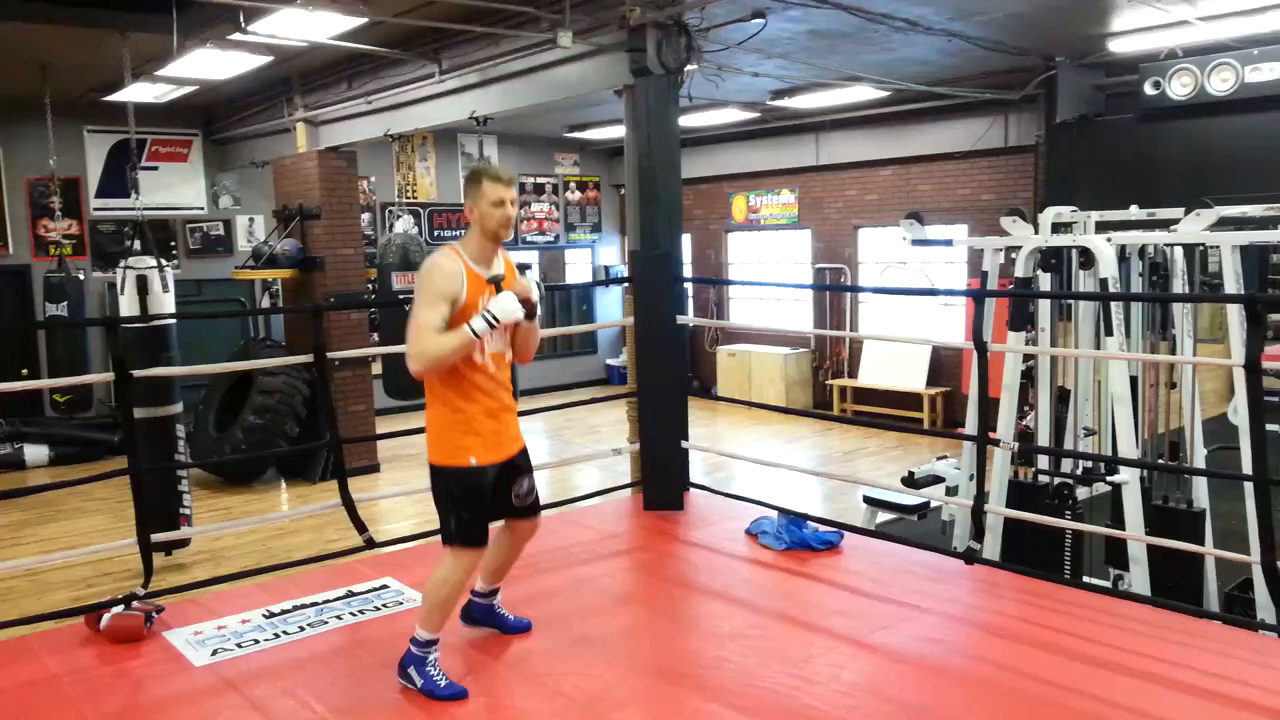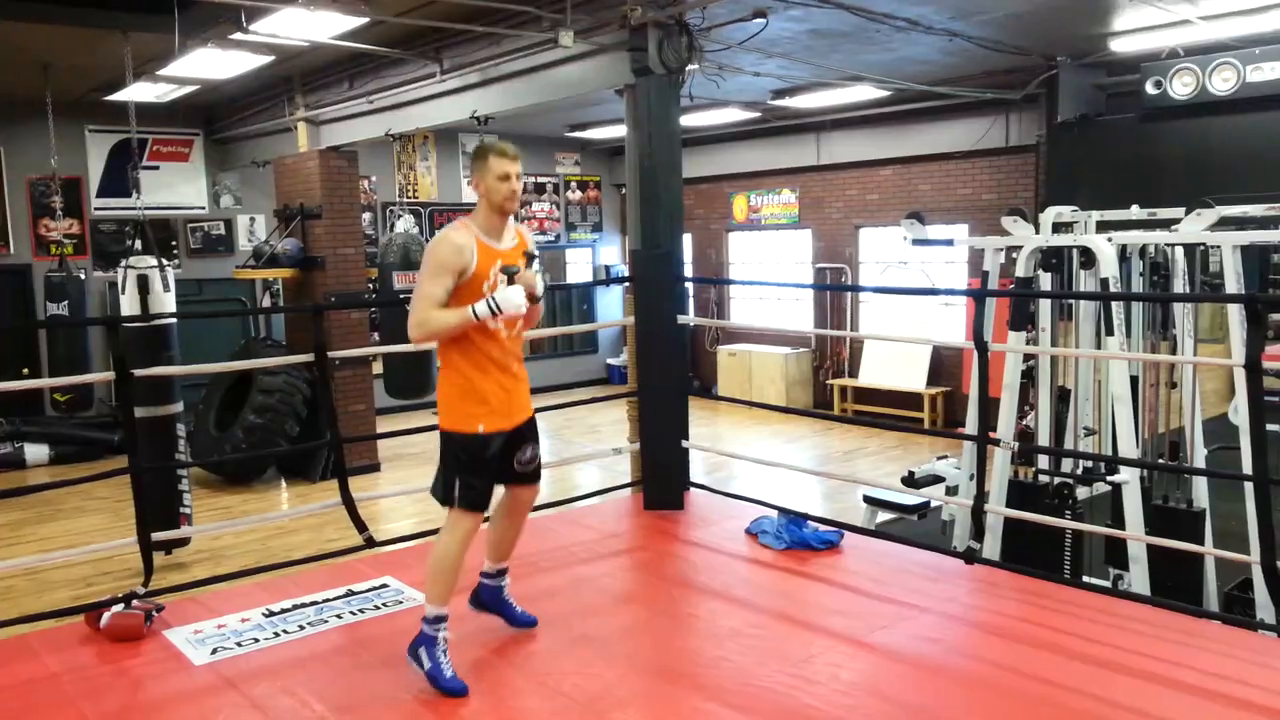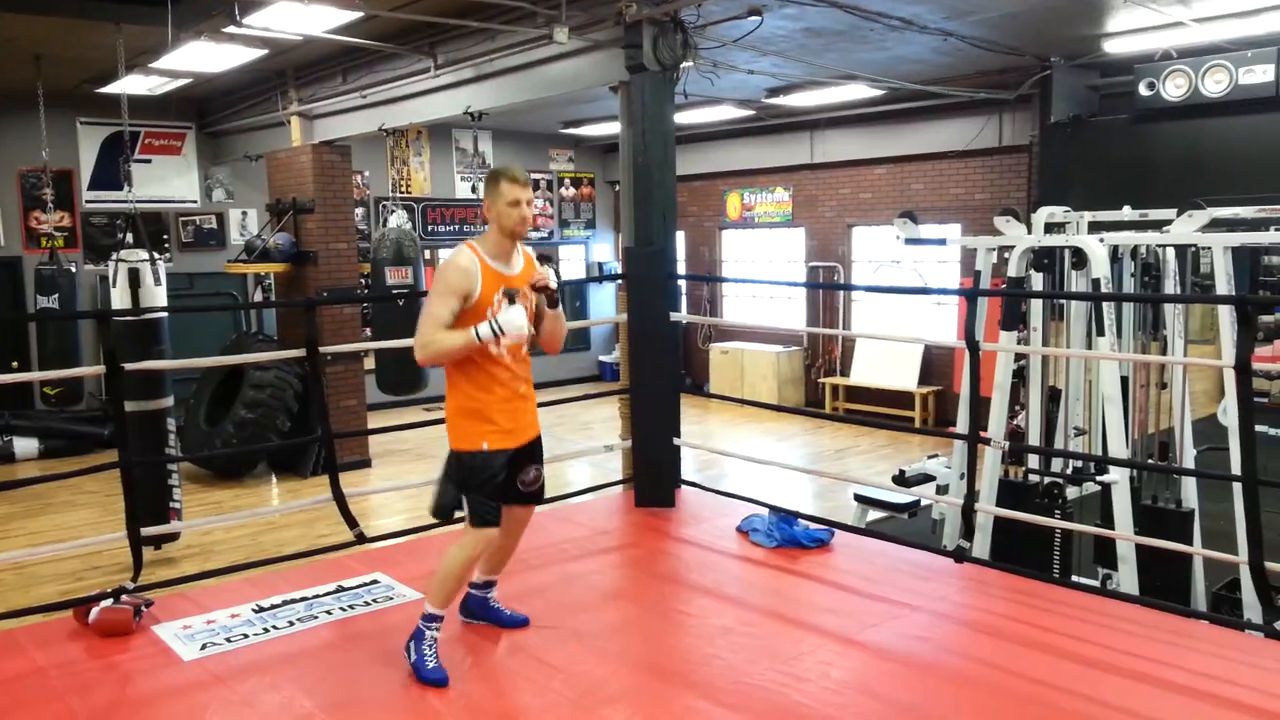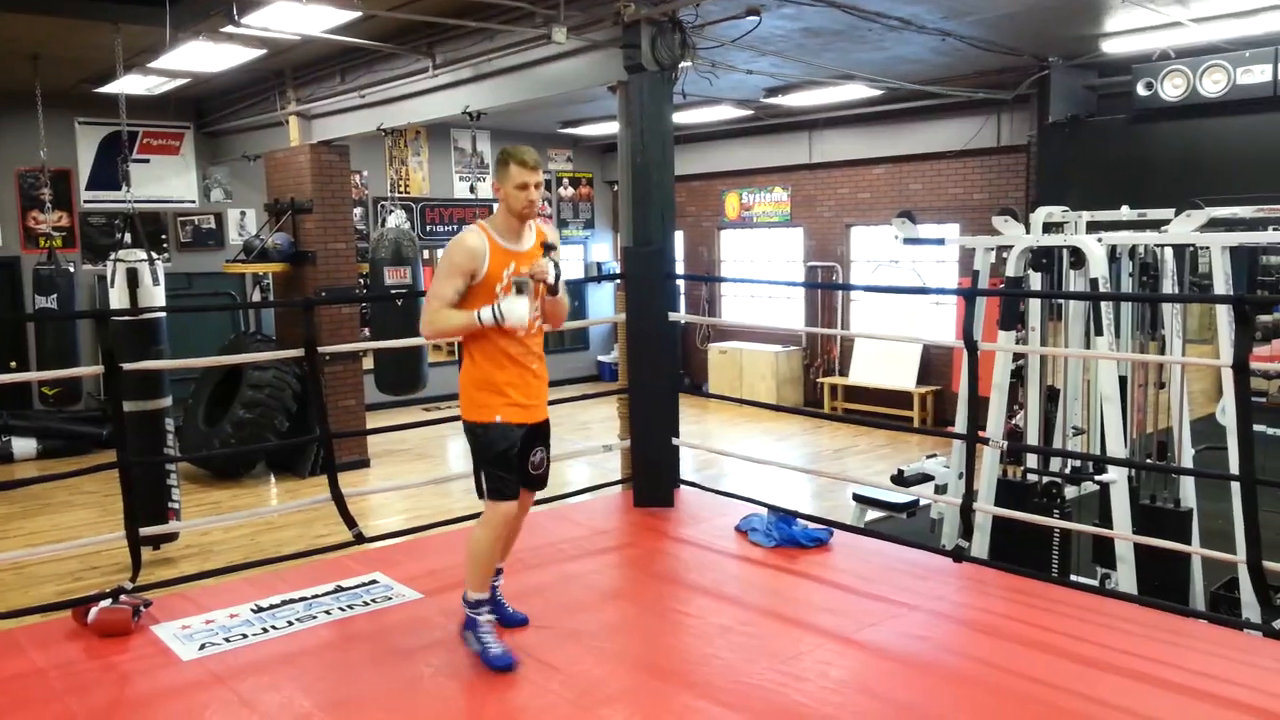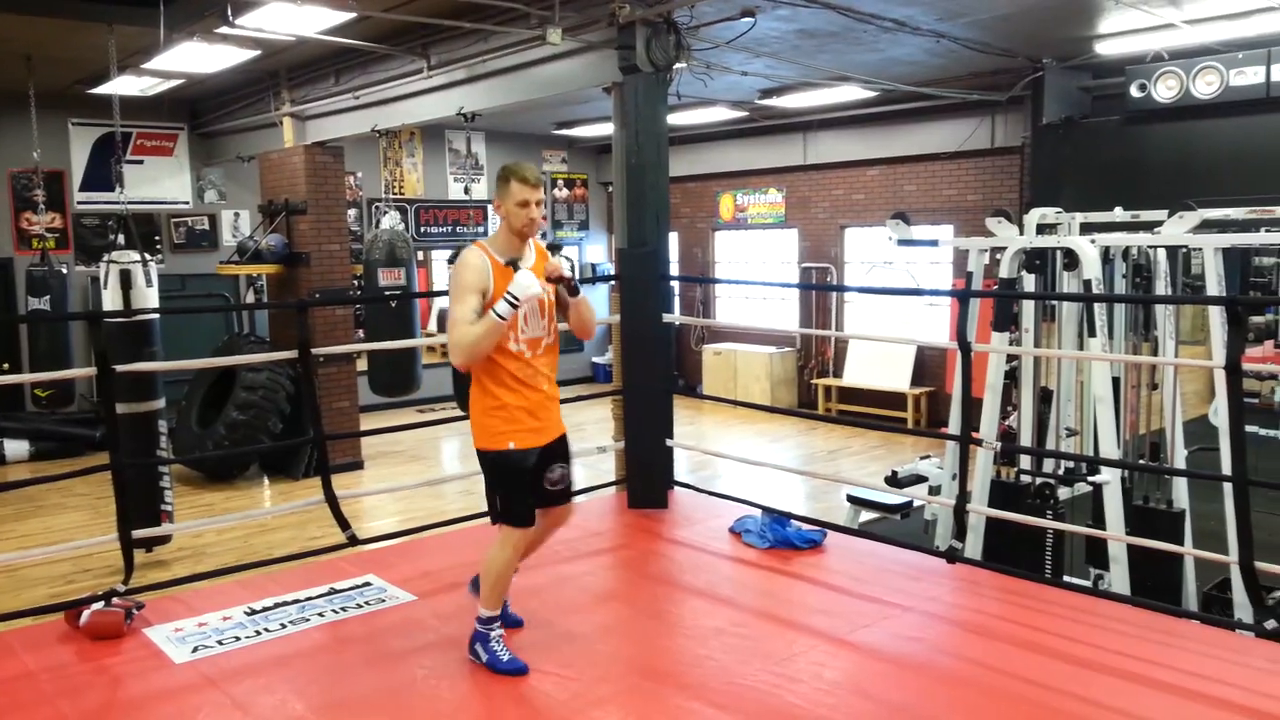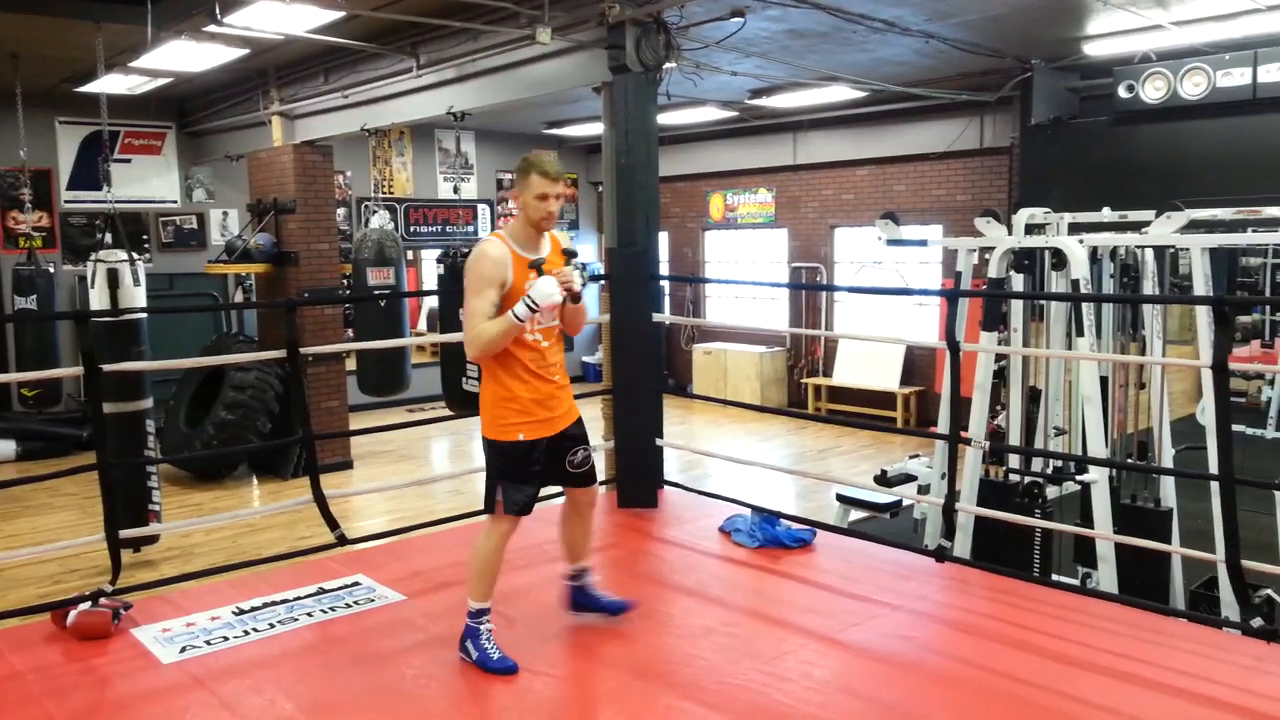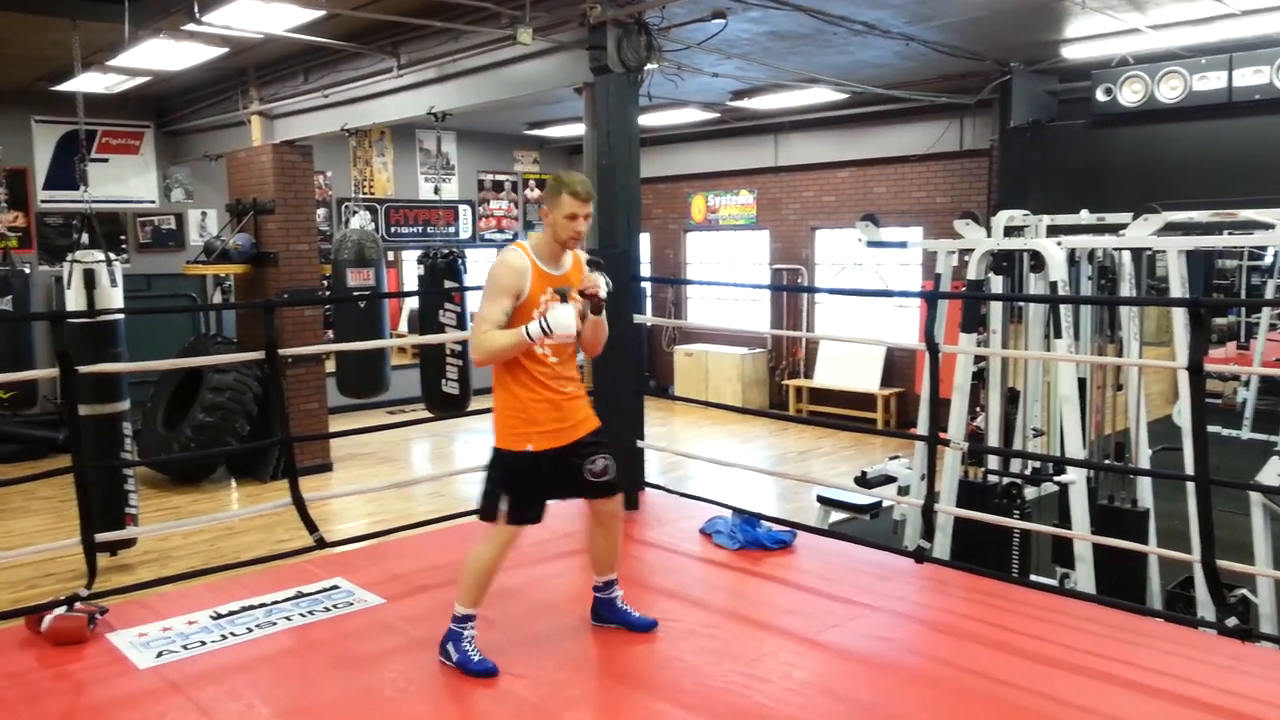
dt=0.2s
person 1, frame 1
left shoulder: (509, 267)
right shoulder: (443, 270)
right elbow: (418, 360)
left wrist: (529, 314)
right wrist: (484, 321)
left hip: (504, 429)
right hip: (460, 440)
left knee: (523, 521)
right knee: (465, 549)
left ankle: (483, 602)
right ankle: (419, 657)
person 1, frame 2
left shoulder: (521, 238)
right shoulder: (453, 243)
right elbow: (418, 327)
left wrist: (532, 295)
right wrist: (488, 307)
left hip: (514, 398)
right hip: (471, 406)
left knee: (522, 494)
right knee: (466, 517)
left ankle: (493, 586)
right ankle: (430, 638)
person 1, frame 3
left shoulder: (532, 262)
right shoulder: (461, 267)
left elbow: (553, 345)
right elbow: (425, 348)
left wrist: (549, 299)
right wrist: (491, 330)
left hip: (522, 418)
right hip: (476, 423)
left knee: (519, 513)
right knee: (483, 532)
left ankle: (481, 596)
right ankle: (424, 634)
person 1, frame 4
left shoulder: (545, 239)
right shoulder: (470, 246)
left elbow: (558, 320)
right elbow: (431, 325)
left wrist: (553, 285)
right wrist: (494, 312)
left hip: (532, 396)
right hip: (490, 400)
left knee: (523, 498)
right knee: (503, 508)
left ankle: (488, 588)
right ankle: (476, 616)
person 1, frame 5
left shoulder: (546, 254)
right shoulder: (473, 265)
left elbow: (586, 329)
right elbow: (461, 354)
left wrist: (568, 287)
right wrist: (512, 301)
left hip: (545, 415)
right hip: (502, 424)
left knee: (555, 510)
right knee: (515, 528)
left ankle: (489, 579)
right ankle: (485, 632)
person 1, frame 6
left shoulder: (558, 246)
right shoulder: (490, 256)
right elbow: (475, 346)
left wrist: (573, 295)
right wrist: (529, 304)
left hip: (558, 404)
right hip: (513, 414)
left knee: (585, 493)
right knee: (503, 520)
left ankle: (580, 587)
right ankle: (475, 627)
person 1, frame 7
left shoulder: (584, 265)
right shoulder: (512, 267)
left elbow: (594, 347)
right elbow: (480, 350)
left wrist: (598, 307)
right wrist: (542, 327)
left hip: (575, 416)
right hip: (525, 425)
left knee: (609, 505)
right knee: (506, 531)
left ankle: (607, 600)
right ankle: (458, 631)
